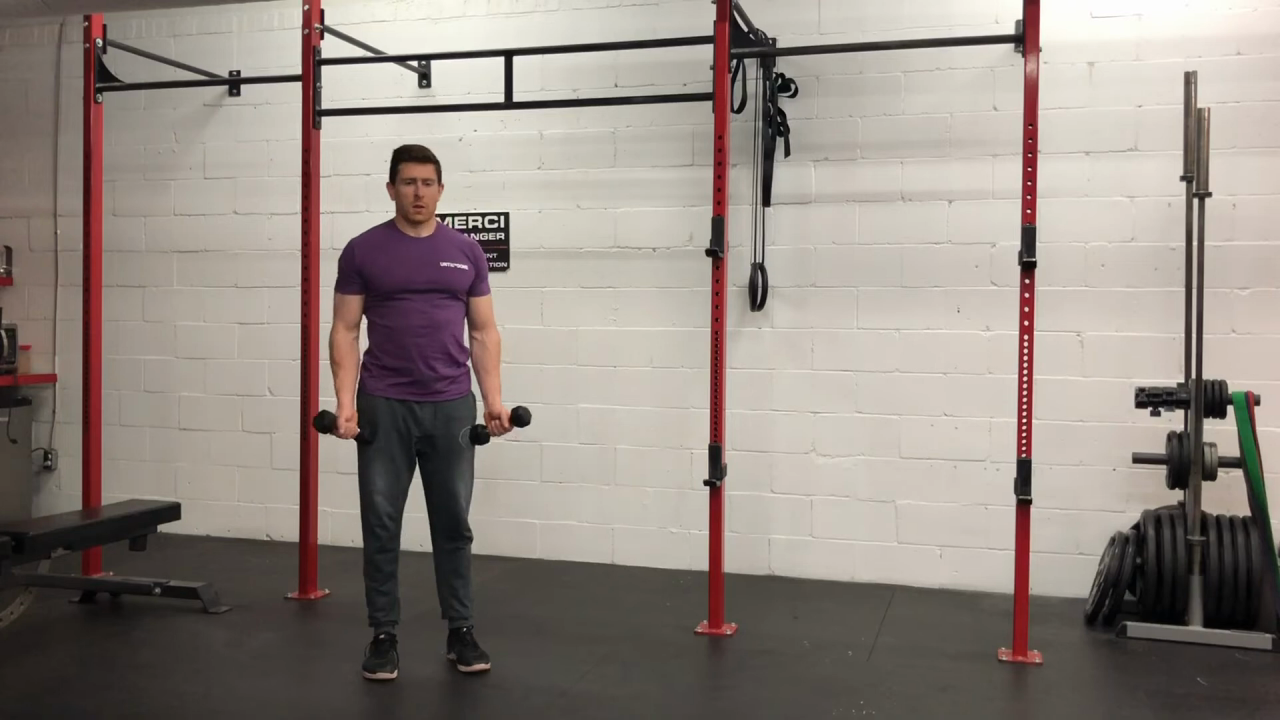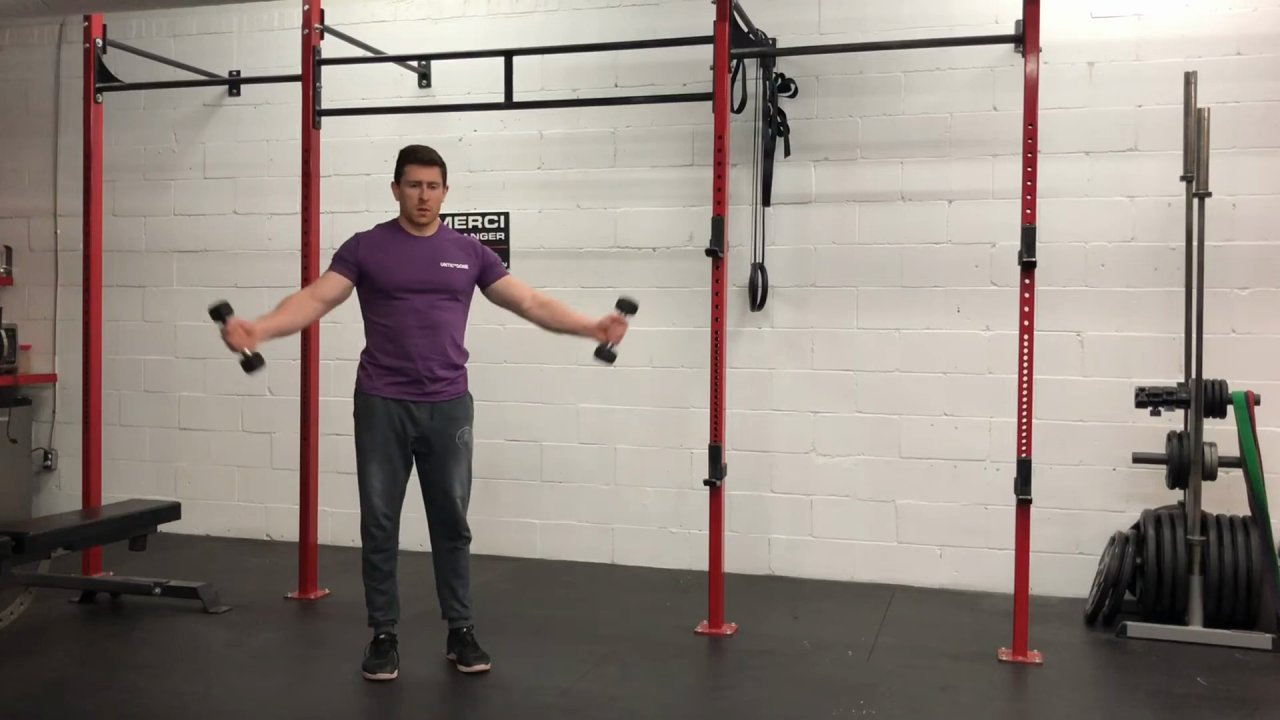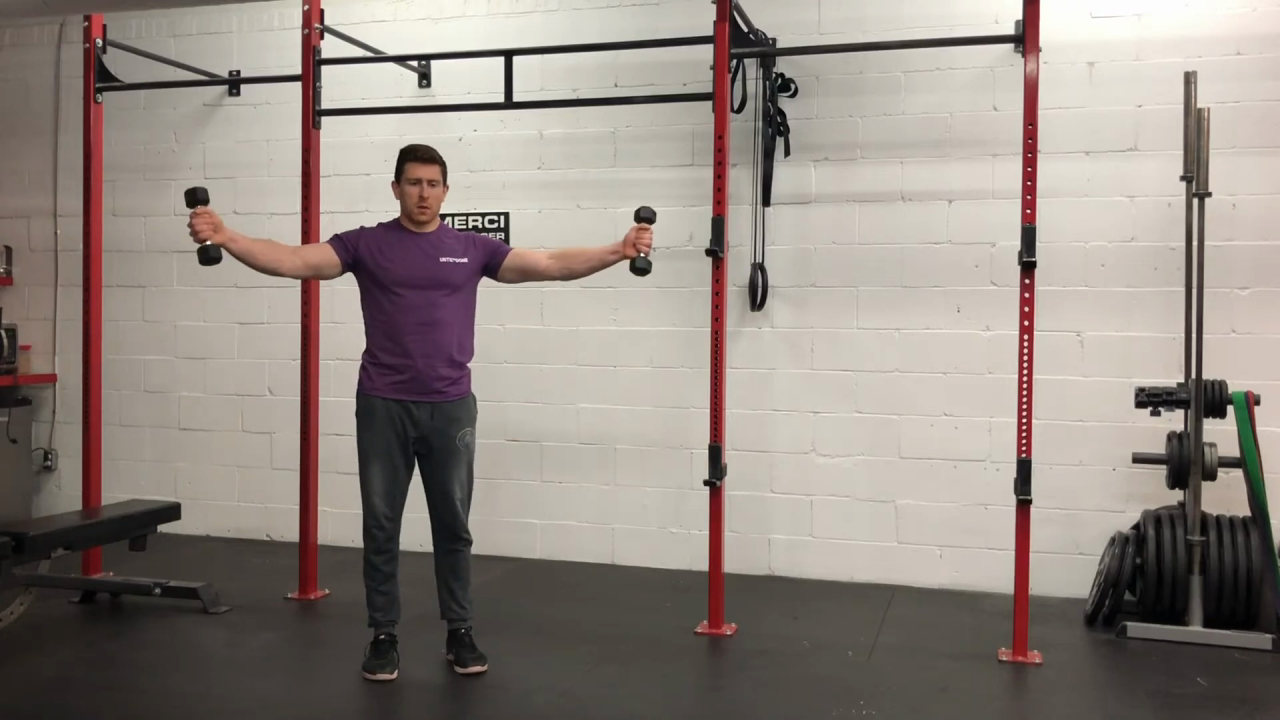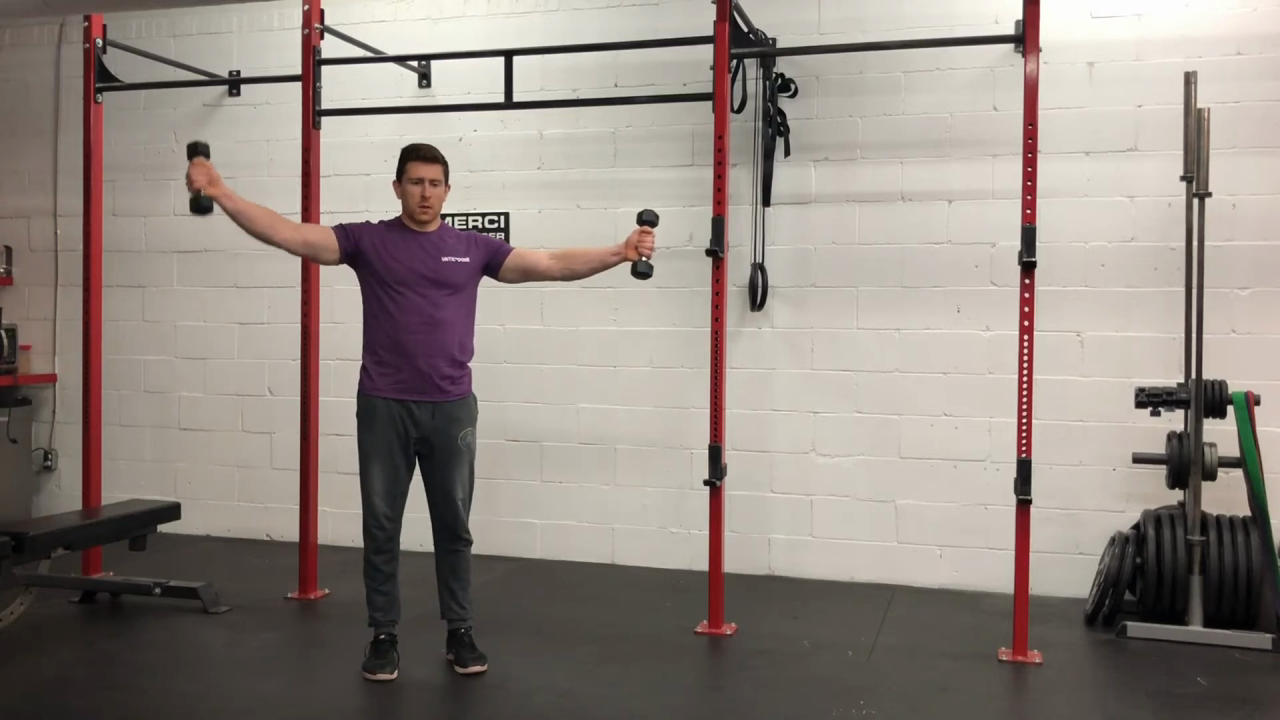
dt=0.5s
person 1, frame 1
left shoulder: (466, 252)
right shoulder: (363, 250)
left elbow: (483, 331)
right elbow: (345, 330)
left wrist: (494, 398)
right wrist: (344, 400)
left hip: (451, 407)
right hip: (384, 407)
left knee: (453, 525)
right knee: (381, 525)
left ankle: (460, 632)
right ankle: (383, 635)
person 1, frame 2
left shoulder: (468, 251)
right shoulder: (365, 248)
left elbow: (528, 301)
right elbow: (315, 298)
left wrist: (590, 327)
right wrist: (258, 329)
left hip: (448, 405)
right hip: (381, 404)
left knee: (452, 524)
right knee: (379, 525)
left ankle: (460, 631)
right ankle: (383, 635)
person 1, frame 3
left shoulder: (471, 248)
right shoulder: (366, 244)
left elbow: (551, 264)
right elbow: (292, 260)
left wrist: (618, 250)
right wrist: (226, 237)
left hip: (450, 407)
right hip: (383, 405)
left knee: (453, 525)
right knee: (381, 526)
left ankle: (460, 632)
right ankle: (384, 635)
person 1, frame 4
left shoulder: (473, 247)
right shoulder: (368, 241)
left elbow: (550, 265)
right elbow: (291, 235)
left wrist: (618, 253)
right wrist: (221, 194)
left hip: (451, 408)
right hip: (384, 406)
left knee: (453, 526)
right knee: (381, 527)
left ankle: (459, 632)
right ankle: (383, 635)
